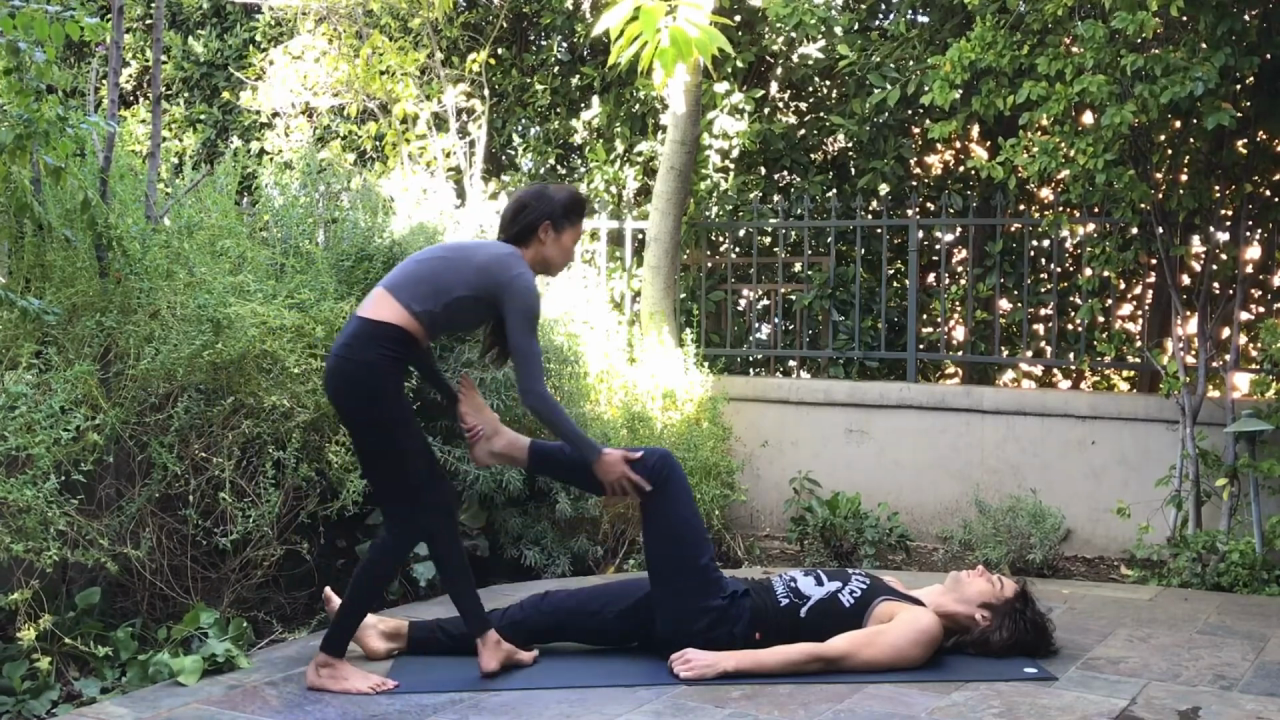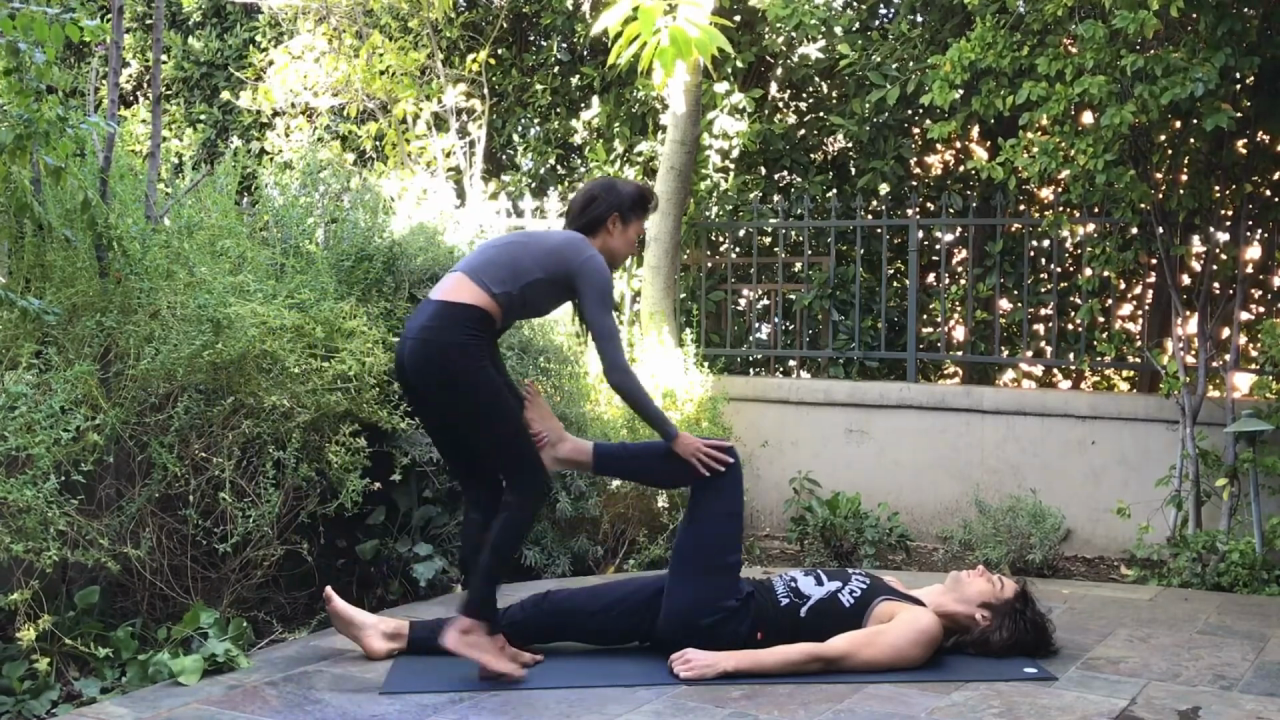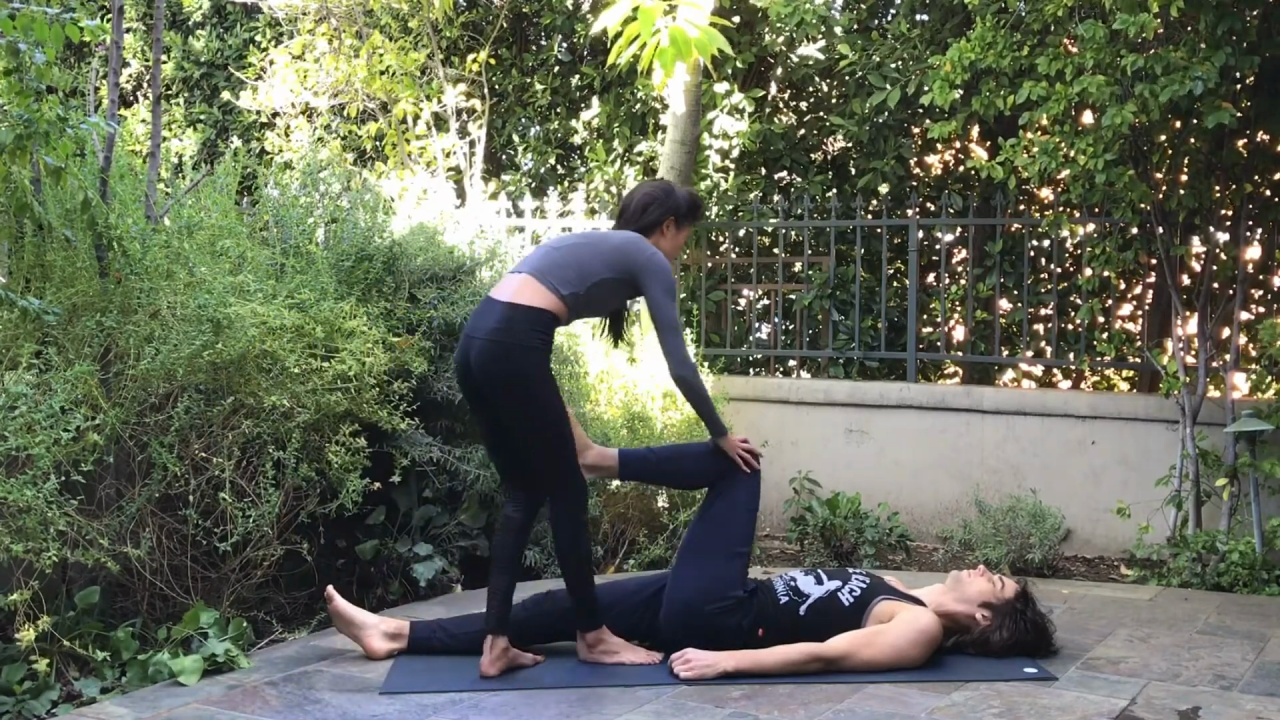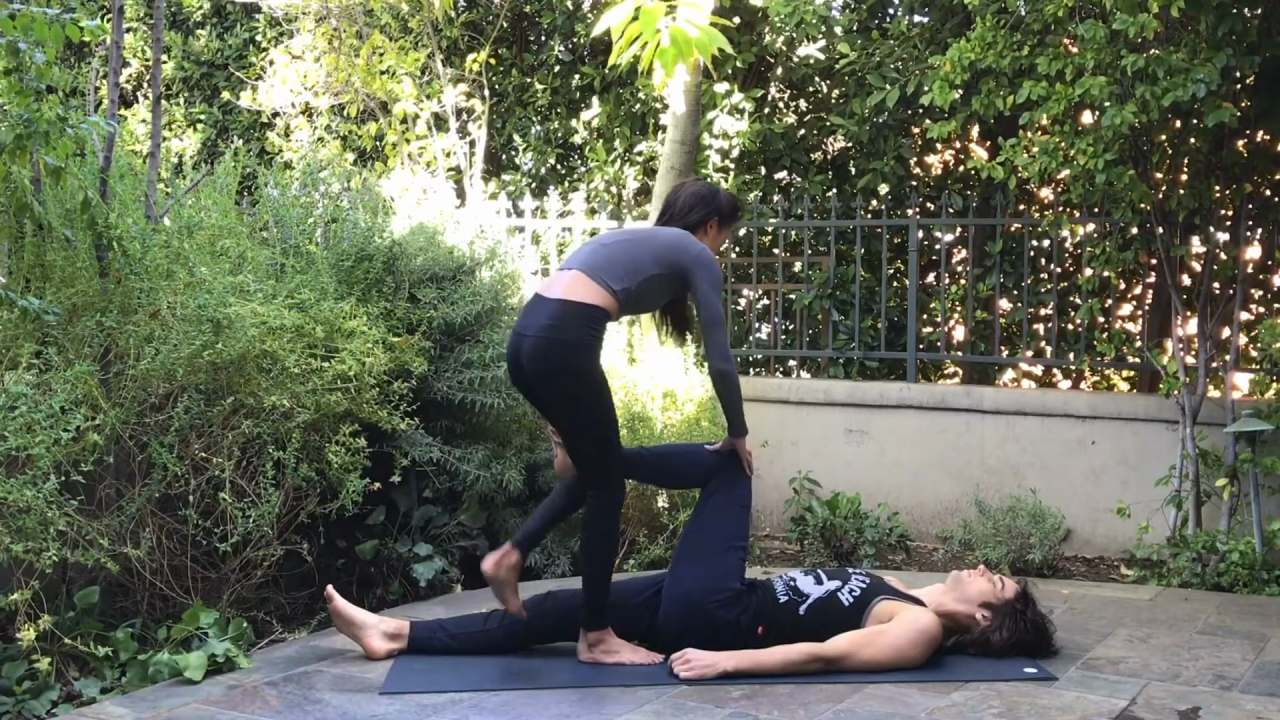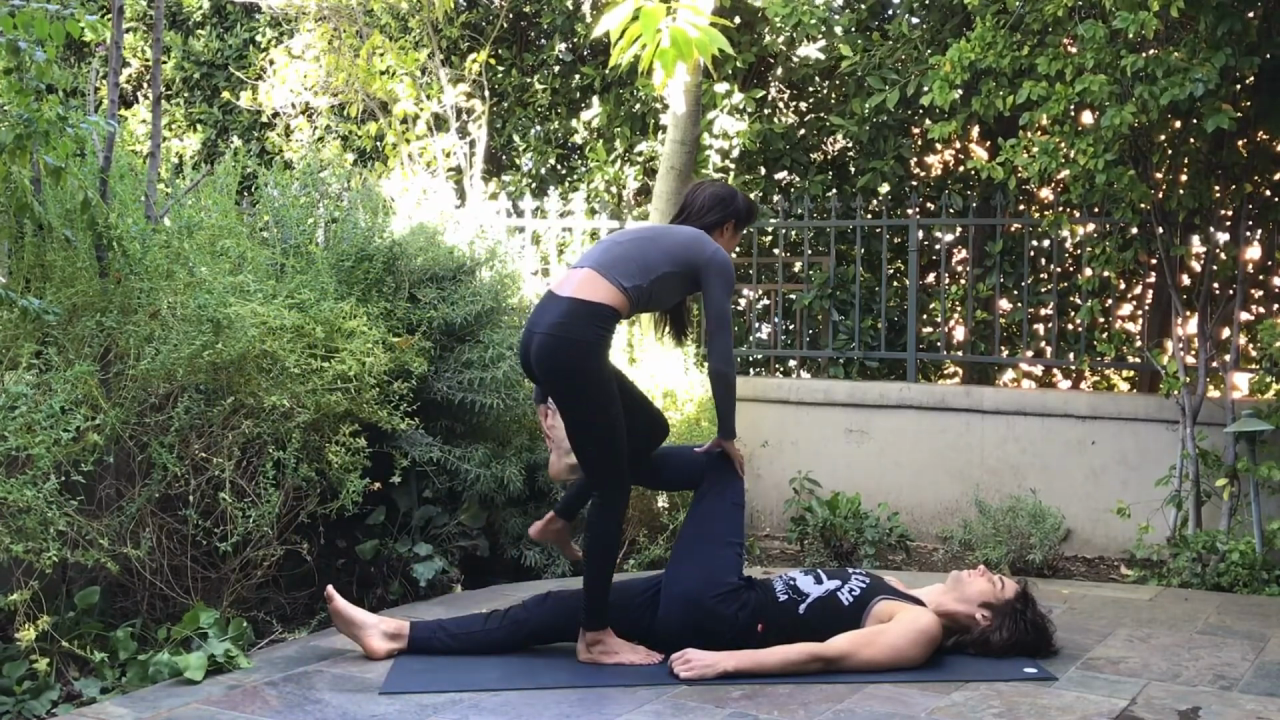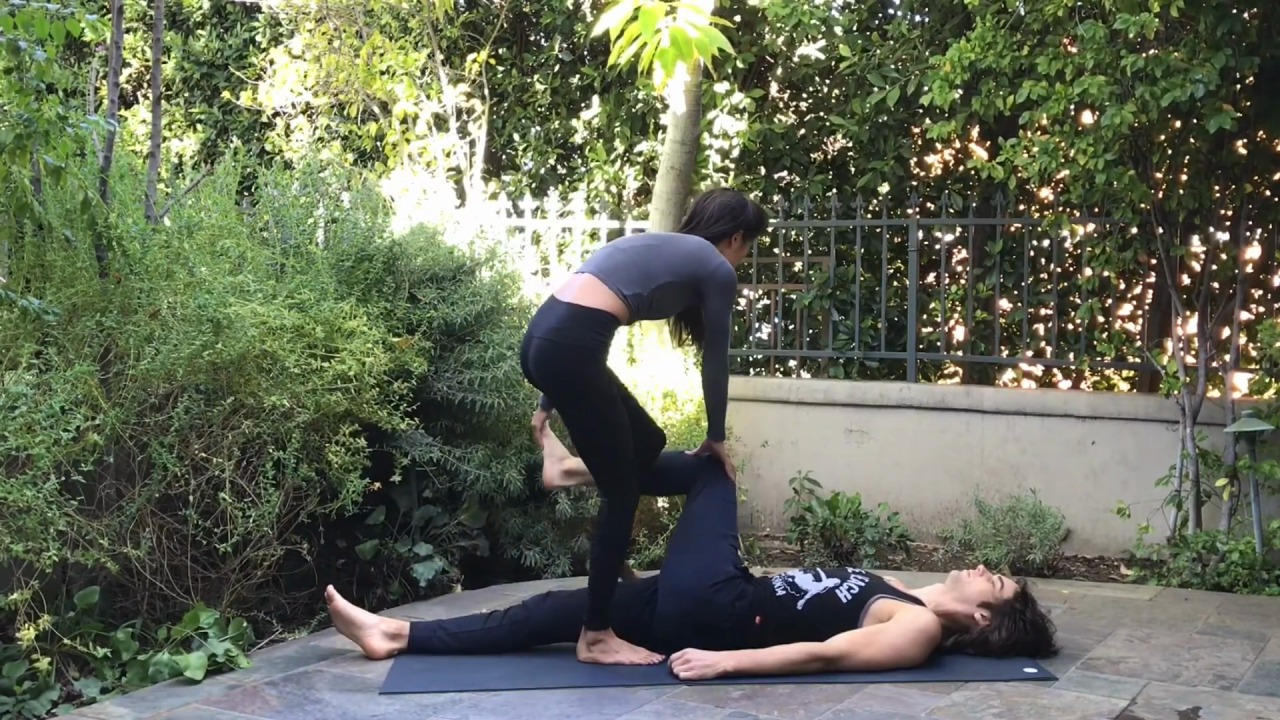
dt=0.4s
person 1, frame 1
left shoulder: (919, 630)
right shoulder: (900, 594)
left elbow: (824, 653)
left wrist: (723, 662)
left hip: (717, 626)
right hip: (726, 603)
left knee: (658, 469)
right knee: (551, 611)
left ankle: (514, 449)
right ankle: (396, 634)
person 1, frame 2
left shoulder: (919, 630)
right shoulder: (901, 595)
left elbow: (825, 654)
left wrist: (723, 662)
left hip: (716, 624)
right hip: (705, 609)
left knee: (715, 464)
right knee: (554, 609)
left ankle: (574, 453)
right ankle: (395, 631)
person 1, frame 3
left shoulder: (919, 631)
right shoulder: (902, 594)
left elbow: (823, 654)
left wrist: (723, 663)
left hip: (714, 620)
right hip: (705, 610)
left knee: (735, 464)
right knee: (559, 609)
left ankle: (596, 461)
right ankle: (398, 633)
person 1, frame 4
left shoulder: (920, 630)
right shoulder: (899, 593)
left elbow: (824, 653)
left wrist: (722, 663)
left hip: (716, 618)
right hip: (706, 607)
left knee: (727, 466)
right knee: (559, 608)
right ankle: (398, 634)
person 1, frame 5
left shoulder: (920, 629)
right shoulder: (901, 594)
left elbow: (826, 653)
left wrist: (725, 663)
left hip: (715, 615)
right hip: (706, 606)
left knee: (719, 466)
right knee: (559, 609)
right ankle: (399, 633)
person 1, frame 6
left shoulder: (917, 628)
right shoulder: (897, 593)
left elbow: (825, 652)
left wrist: (724, 662)
left hip: (716, 609)
right hip: (708, 606)
left knee: (711, 467)
right knee: (560, 609)
left ankle: (582, 469)
right ankle: (399, 633)
person 2, frame 1
left shoulder: (487, 261)
right shoulder: (515, 278)
right elbow: (534, 393)
left wrist: (456, 402)
right wrist: (596, 457)
left hip: (361, 362)
right hip: (368, 369)
left knee: (435, 503)
right knee: (410, 516)
left ankle: (487, 641)
right ankle: (329, 662)
person 2, frame 2
left shoulder: (550, 249)
right shoulder: (586, 261)
right elbow: (617, 371)
left wrist: (522, 405)
right wrist: (674, 437)
left hip: (418, 346)
right hip: (448, 351)
left knee: (483, 494)
right knee: (529, 485)
left ankle: (485, 634)
right ankle: (470, 622)
person 2, frame 3
left shoulder: (594, 246)
right shoulder: (649, 260)
right elbow: (680, 366)
left wrist: (550, 417)
right wrist: (721, 436)
left hip: (476, 342)
right hip: (512, 350)
left knee: (524, 494)
right knee: (566, 493)
left ankle: (496, 644)
right ankle: (592, 635)
person 2, frame 4
left shoulder: (632, 240)
right shoulder: (698, 255)
right elbow: (720, 360)
right wrist: (737, 434)
left hip: (526, 337)
right hip: (563, 346)
left knee: (601, 471)
right knee: (607, 488)
left ankle: (511, 553)
right ankle: (595, 636)
person 2, frame 5
left shoulder: (648, 238)
right shoulder: (712, 256)
right elbow: (720, 359)
left wrist: (548, 399)
right wrist: (726, 436)
left hip: (541, 332)
right hip: (572, 342)
left knee: (647, 430)
right knee: (611, 488)
left ankle: (557, 520)
right ankle: (595, 636)
person 2, frame 6
left shoulder: (656, 246)
right shoulder: (716, 268)
right elbow: (715, 364)
left wrist: (548, 401)
right wrist: (715, 438)
left hip: (543, 335)
right hip: (570, 348)
left knee: (646, 444)
right knee: (621, 488)
left ankle: (608, 555)
right ankle: (596, 636)
